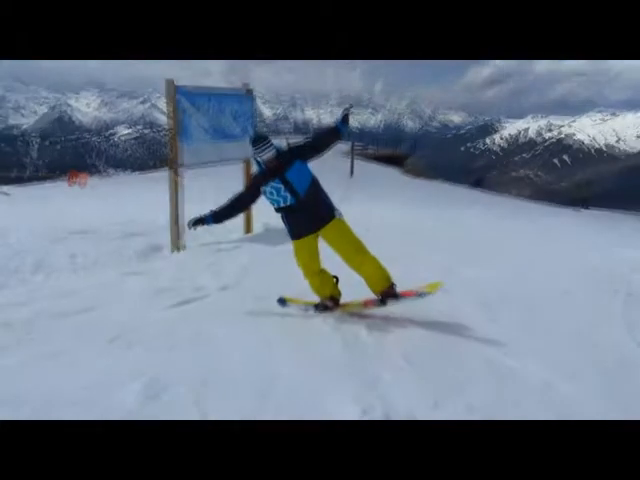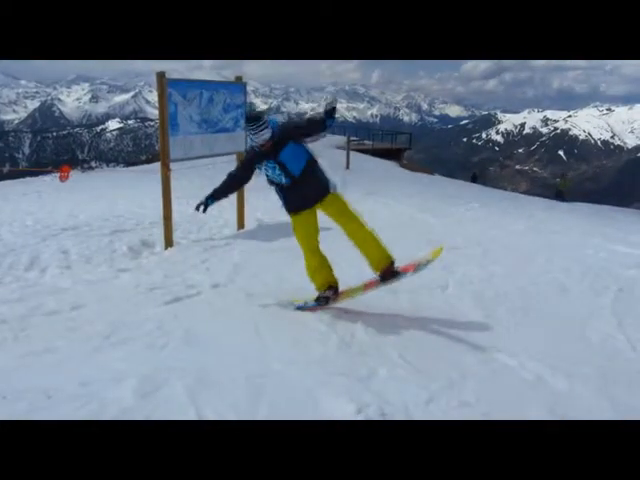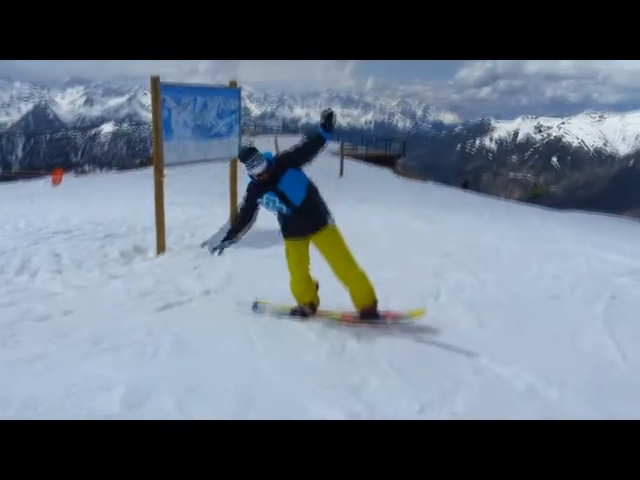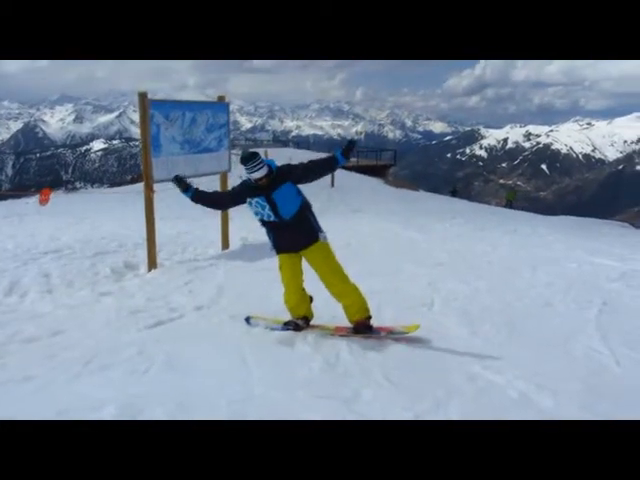
dt=1s
person 1, frame 1
left shoulder: (294, 156)
right shoulder: (259, 181)
left elbow: (320, 141)
right elbow: (238, 203)
left wrist: (341, 126)
right wrist: (208, 218)
left hip: (324, 215)
right hip: (299, 229)
left knee: (355, 253)
right knee: (309, 268)
left ankle: (384, 287)
right ankle: (330, 296)
person 1, frame 2
left shoulder: (287, 133)
right shoulder: (253, 157)
left elbow: (311, 126)
right elbow: (236, 178)
left wrist: (326, 118)
right wrist: (212, 197)
left hip: (321, 190)
right hip: (296, 204)
left knee: (354, 227)
right knee: (309, 248)
left ankle: (385, 266)
right ankle: (327, 287)
person 1, frame 3
left shoulder: (286, 162)
right shoulder: (255, 190)
left elbow: (309, 148)
right elbow: (245, 216)
left wrist: (324, 130)
right wrist: (228, 238)
left hip: (317, 220)
right hip: (292, 230)
left knee: (343, 264)
right knee: (298, 272)
left ankle: (366, 304)
right ankle: (307, 303)
person 1, frame 4
left shoulder: (285, 174)
right shoulder: (246, 190)
left elbow: (314, 169)
right elbow: (219, 200)
left wrist: (341, 157)
right wrist: (190, 192)
left hip: (309, 236)
right hip: (283, 244)
left knee: (335, 279)
right knee: (292, 286)
left ankle: (359, 317)
right ankle: (301, 315)
